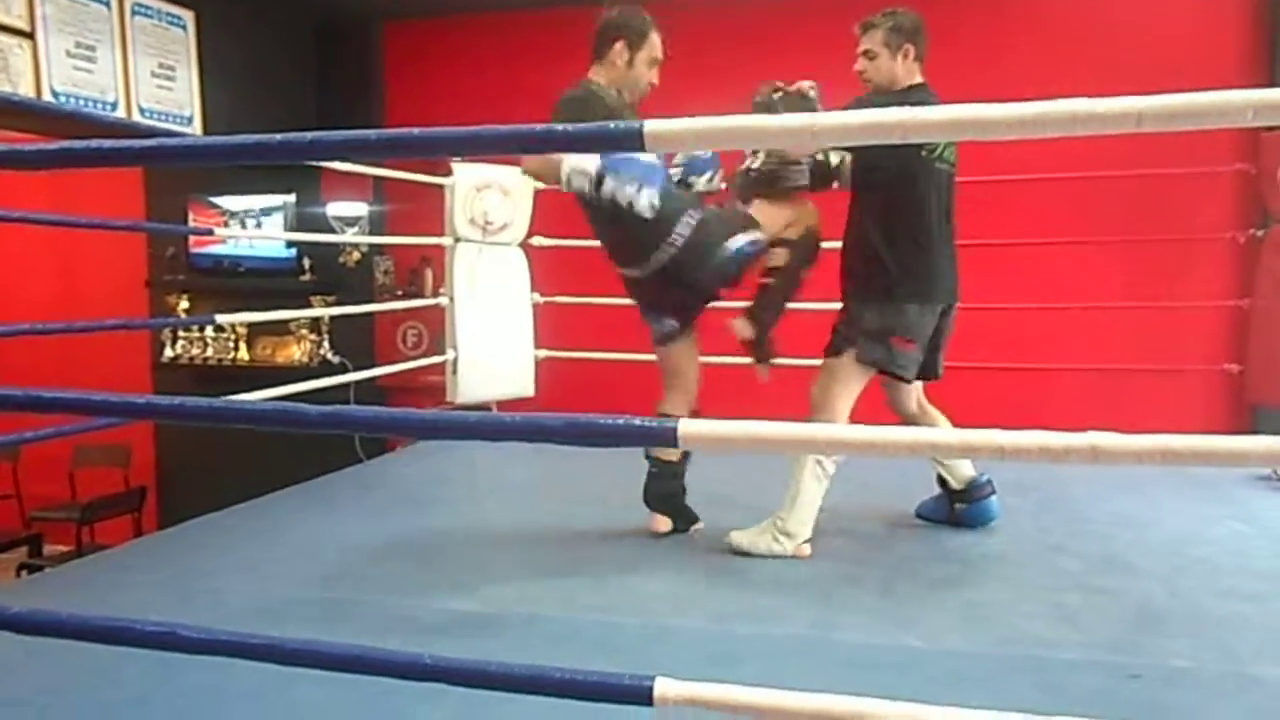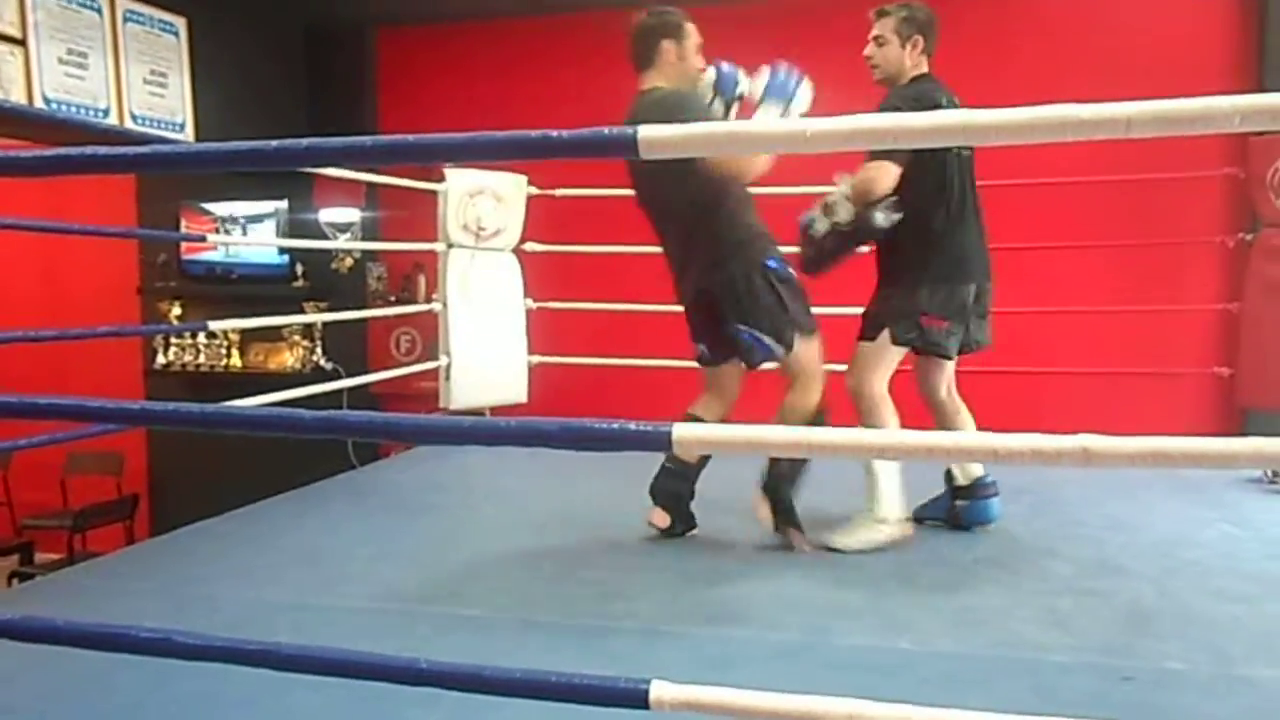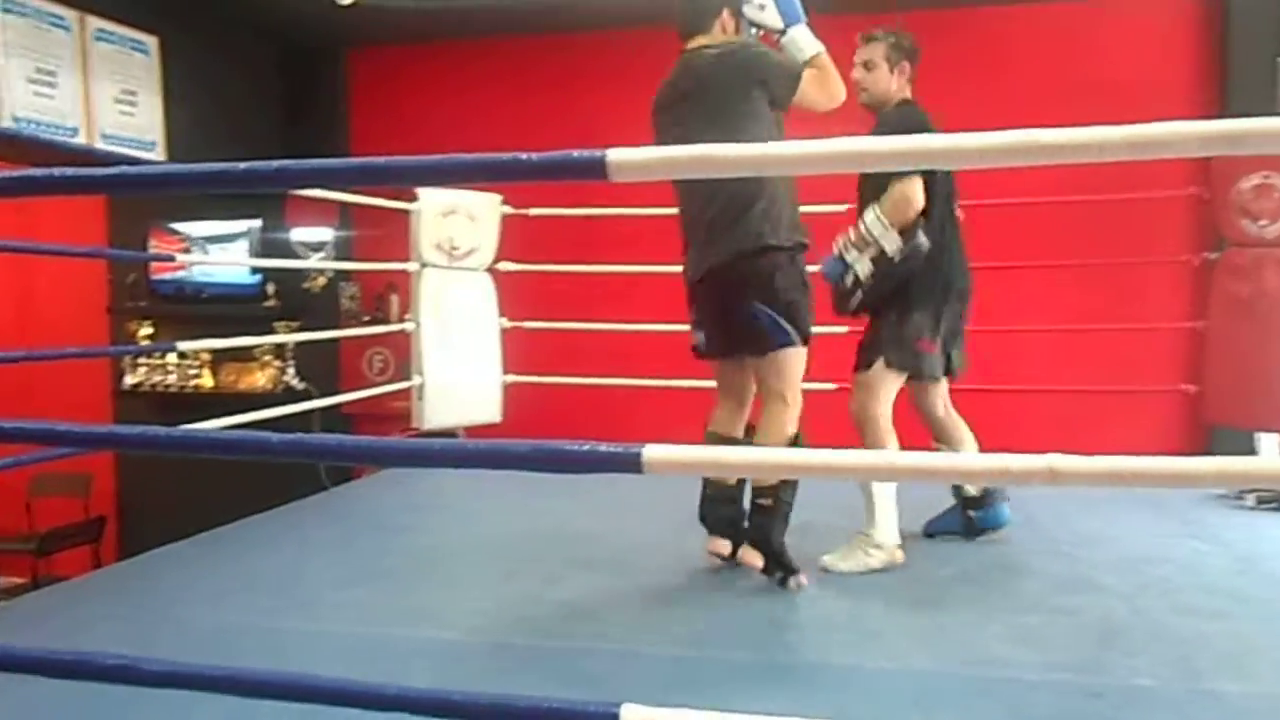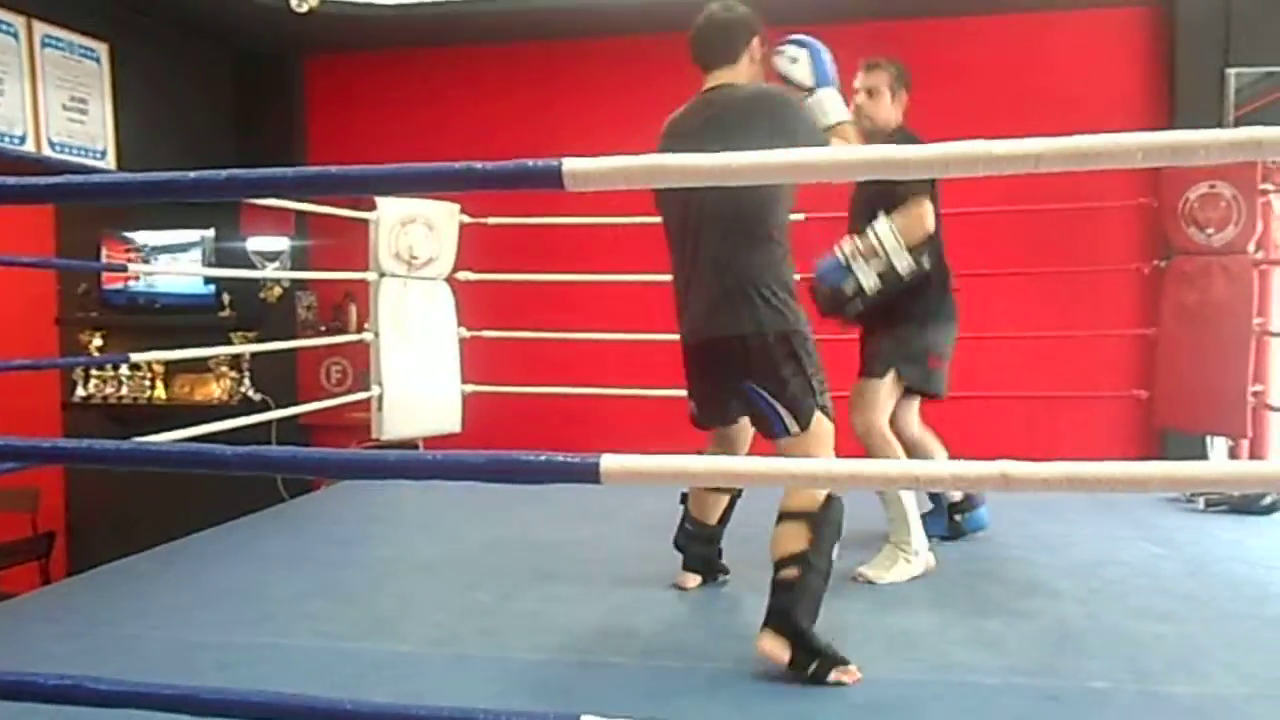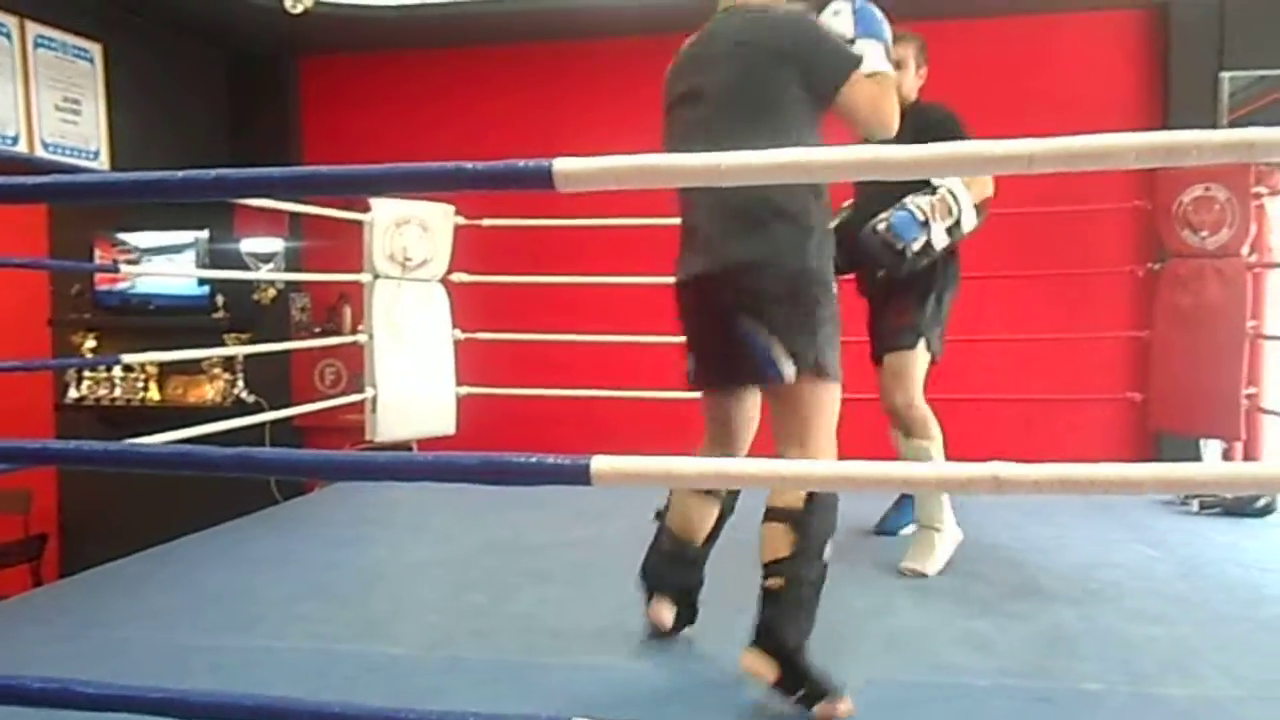
dt=0.3s
person 1, frame 1
left shoulder: (609, 106)
right shoulder: (585, 105)
right elbow: (537, 159)
left wrist: (680, 174)
right wrist: (609, 174)
left hip: (648, 262)
right hip: (676, 238)
left knee: (683, 385)
right knee: (798, 213)
left ankle: (664, 505)
right ankle: (758, 329)
person 1, frame 2
left shoulder: (643, 117)
right shoulder: (675, 106)
right elbow: (745, 165)
left wrist: (723, 98)
right wrist: (777, 104)
left hip: (699, 277)
right hip: (743, 264)
left knee: (718, 390)
right knee: (807, 374)
left ankle: (668, 503)
right ankle: (777, 501)
person 1, frame 3
left shoulder: (670, 94)
right shoulder: (740, 64)
right elbow: (829, 94)
left hip: (707, 263)
right hip: (761, 250)
left knee: (733, 394)
right knee: (782, 395)
left ankle: (723, 526)
right ankle: (764, 540)
person 1, frame 4
left shoulder: (676, 130)
right shoulder: (773, 108)
right wrist: (821, 87)
left hip: (700, 319)
right hip: (761, 318)
left knee: (731, 438)
right knee: (813, 464)
left ankle: (696, 559)
right ankle: (789, 631)
person 1, frame 5
left shoulder: (689, 59)
right elbow: (881, 121)
left hip: (705, 266)
right hip: (779, 262)
left knee: (727, 432)
right knee: (808, 444)
left ankle: (668, 591)
right ankle: (778, 644)
person 2, frame 1
left shoulder: (891, 111)
right shoulder: (934, 115)
left hip: (894, 289)
right hip: (930, 285)
left knee: (830, 398)
right knee: (907, 398)
left ankle: (790, 531)
right ankle: (970, 492)
person 2, frame 2
left shoulder: (905, 103)
right shoulder: (942, 102)
left elbow: (878, 181)
left wrist: (821, 219)
right wrist: (869, 221)
left hip: (927, 268)
right hip: (962, 264)
left knee: (866, 380)
right knee: (937, 385)
left ankle: (886, 514)
right ankle: (972, 492)
person 2, frame 3
left shoulder: (897, 126)
right shoulder: (915, 126)
left elbow: (909, 199)
left wrist: (850, 254)
right wrist: (868, 260)
left hip: (919, 291)
right hip: (939, 285)
left knee: (869, 407)
right knee: (932, 402)
left ankle: (880, 539)
right ankle: (981, 502)
person 2, frame 4
left shoulder: (901, 151)
left elbow: (920, 218)
left wrist: (848, 263)
right wrist: (848, 272)
left hip: (914, 310)
right hip: (895, 309)
left knee: (867, 420)
right knee: (900, 421)
left ankle: (908, 546)
right ankle: (962, 505)
person 2, frame 5
left shoulder: (936, 122)
left elbow: (981, 182)
left wrist: (925, 212)
right wrist: (841, 235)
left hip: (921, 274)
right hip: (884, 275)
left knee: (905, 395)
right knee: (893, 396)
left ankle: (938, 523)
right ankle: (917, 491)
